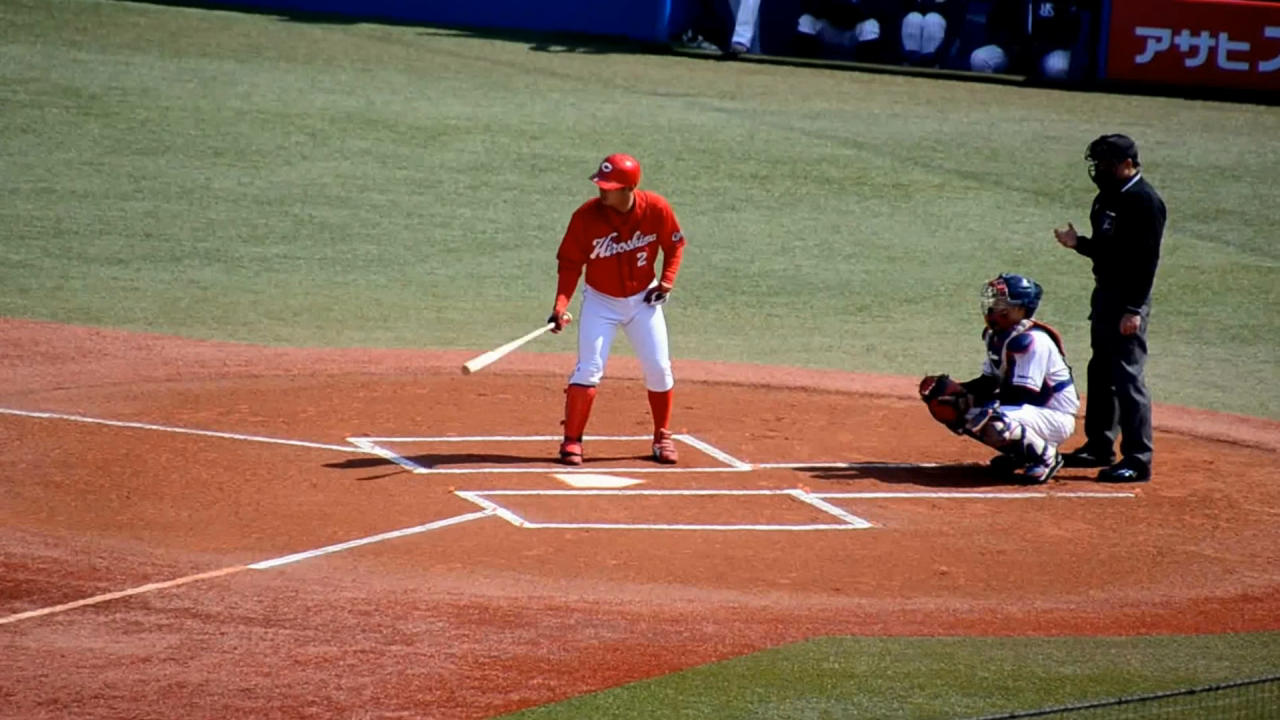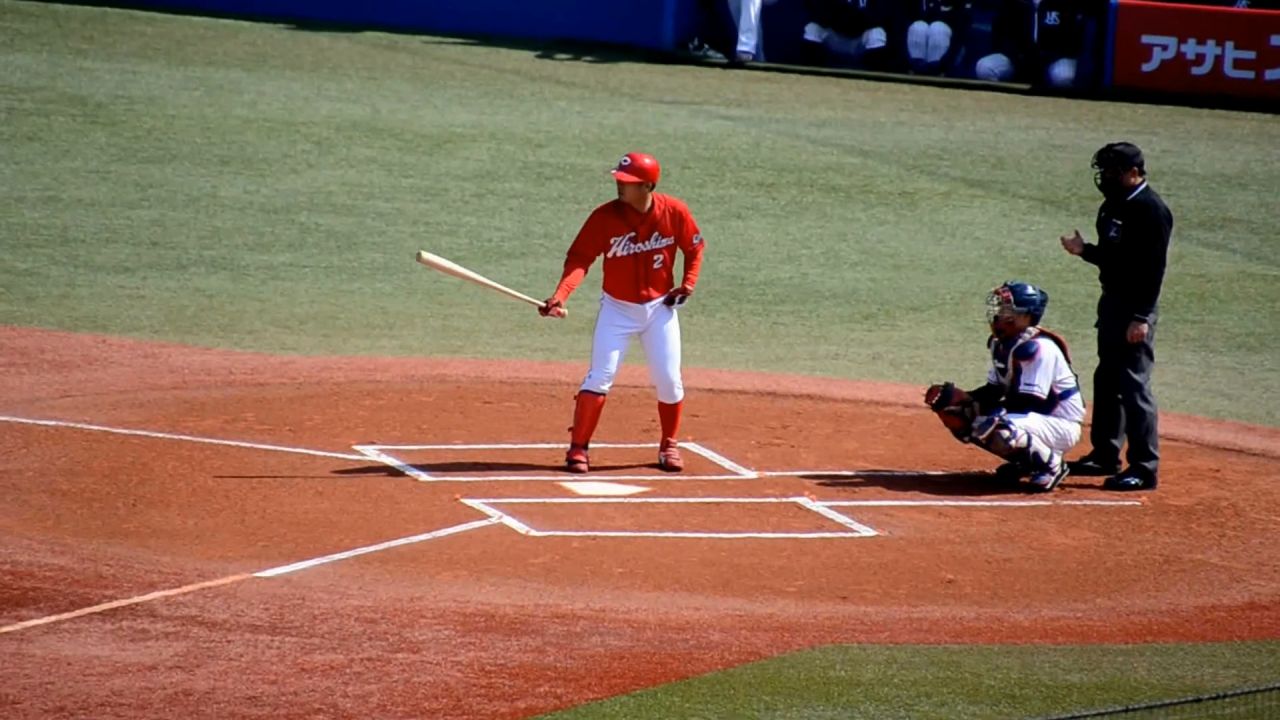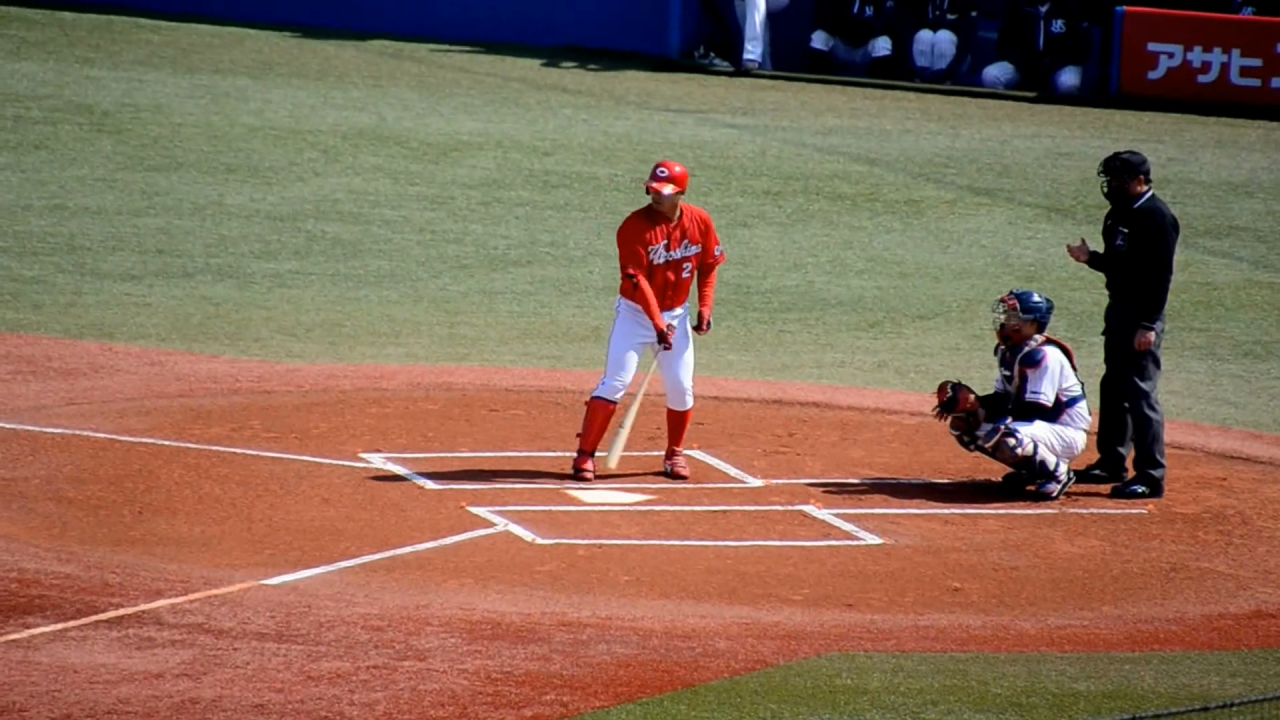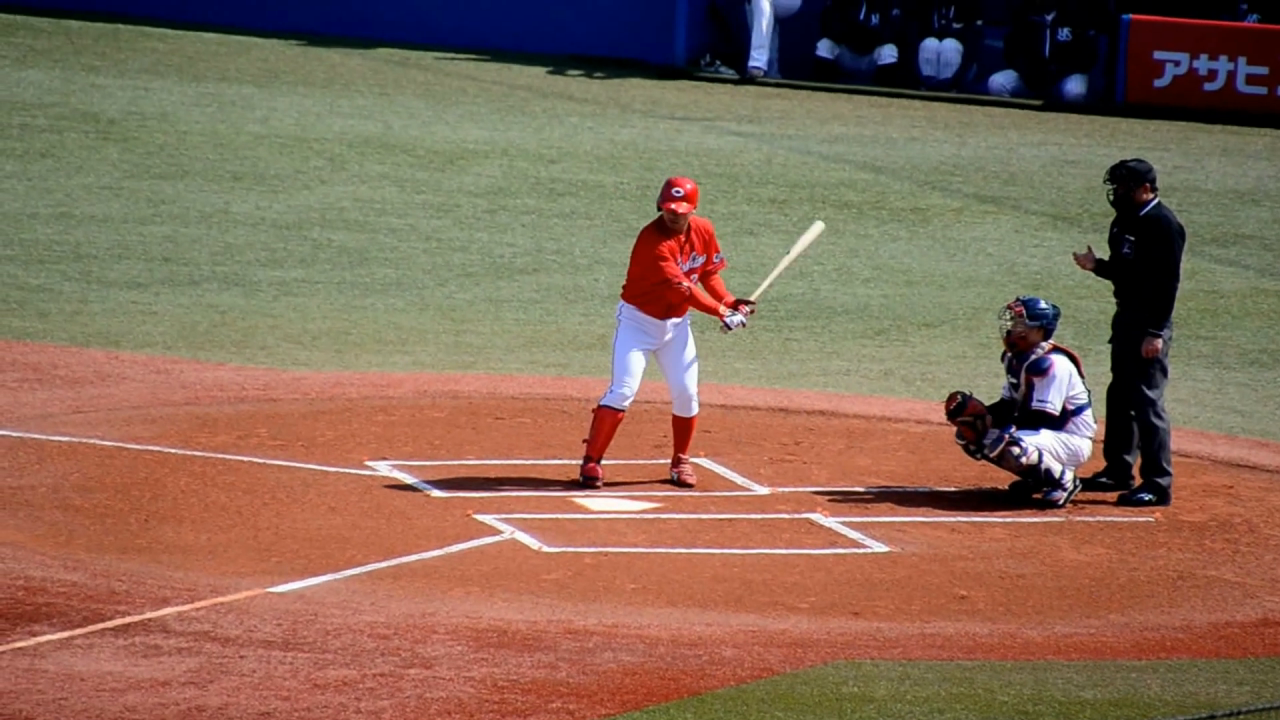
dt=0.3s
person 1, frame 1
left shoulder: (1144, 201)
right shoulder: (1108, 196)
left elbow: (1147, 260)
left wrist: (1134, 309)
right wrist: (1078, 243)
left hip: (1127, 299)
right hip: (1104, 293)
left knee: (1127, 377)
right knee: (1100, 373)
left ankle: (1138, 460)
right ankle: (1099, 447)
person 1, frame 2
left shoulder: (1151, 210)
right shoulder: (1113, 205)
left elbow: (1154, 268)
left wrist: (1140, 317)
right wrist: (1085, 251)
left hip: (1135, 307)
right hip: (1111, 302)
left knee: (1134, 385)
right knee: (1107, 381)
left ankle: (1144, 469)
right ankle: (1105, 455)
person 1, frame 3
left shoulder: (1157, 217)
right shoulder: (1119, 212)
left elbow: (1161, 275)
left wrist: (1148, 325)
right wrist: (1090, 258)
left hip: (1141, 315)
right hip: (1117, 309)
left knee: (1140, 393)
right knee: (1112, 389)
left ankle: (1151, 476)
right ankle: (1111, 462)
person 1, frame 4
left shoulder: (1163, 225)
right shoulder: (1124, 219)
left elbow: (1168, 283)
left wrist: (1155, 332)
right wrist: (1097, 265)
left hip: (1149, 323)
right hip: (1125, 317)
left knee: (1147, 401)
right knee: (1119, 396)
left ankle: (1157, 484)
right ankle: (1118, 470)
person 2, frame 1
left shoulder: (656, 208)
right shoulder: (585, 215)
left elbow: (674, 245)
right elbow: (570, 264)
left wrist: (666, 281)
right wrist: (560, 305)
left hip: (643, 299)
right hip: (600, 300)
left knee: (658, 368)
right knee: (589, 369)
left ankle: (662, 437)
right ankle: (572, 439)
person 2, frame 2
left shoulder: (675, 212)
right shoulder: (603, 217)
left elbow: (694, 249)
right elbow: (579, 260)
left wrist: (688, 284)
right wrist: (560, 296)
left hip: (659, 306)
right hip: (616, 307)
left knee: (669, 381)
right knee: (600, 378)
left ankle: (669, 445)
right ankle: (578, 447)
person 2, frame 3
left shoulder: (700, 220)
right shoulder: (635, 225)
left elbow: (709, 266)
right elbow: (636, 278)
left wrist: (705, 307)
right wrist: (657, 323)
left hip: (677, 314)
right hip: (636, 313)
left knee: (681, 387)
right knee: (615, 384)
left ankle: (674, 453)
right ankle: (585, 454)
person 2, frame 4
left shoulder: (704, 231)
right shoulder: (652, 241)
left elbow: (709, 272)
right elbow: (679, 288)
left wrist: (730, 300)
right wrist: (722, 313)
left hip: (676, 323)
right hip: (637, 319)
left knee: (686, 394)
right knee: (623, 391)
left ankle: (680, 461)
right ankle: (591, 461)
person 3, frame 1
left shoulder: (1031, 340)
right shoulder: (995, 335)
left elbow: (1021, 396)
right elbow: (987, 383)
left wrist: (970, 400)
right wrist: (955, 389)
left hip: (1054, 418)
right hip: (1024, 410)
left knee: (995, 422)
right knee: (955, 410)
left ankle: (1045, 455)
right ankle: (1018, 453)
person 3, frame 2
left shoulder: (1037, 348)
right shoulder: (1001, 344)
left elbow: (1029, 403)
right elbow: (993, 392)
left wrist: (976, 408)
right wrist: (961, 398)
left hip: (1060, 425)
right hip: (1031, 418)
left knee: (1001, 431)
right knee: (958, 418)
left ankle: (1051, 464)
right ankle: (1024, 460)
person 3, frame 3
left shoulder: (1044, 356)
right shoulder: (1008, 351)
left elbow: (1034, 411)
right elbow: (1000, 399)
left wrist: (981, 414)
right wrist: (968, 402)
left hip: (1066, 433)
right hip: (1037, 425)
left knee: (1007, 439)
right knee: (962, 426)
left ankle: (1057, 472)
right ankle: (1030, 469)
person 3, frame 4
left shoulder: (1051, 364)
right shoulder: (1015, 358)
left elbow: (1041, 420)
right elbow: (1007, 406)
left wrist: (990, 421)
left hip: (1071, 440)
right hip: (1042, 434)
left knee: (1012, 448)
right knee: (969, 435)
left ankle: (1064, 480)
right ankle: (1036, 477)
